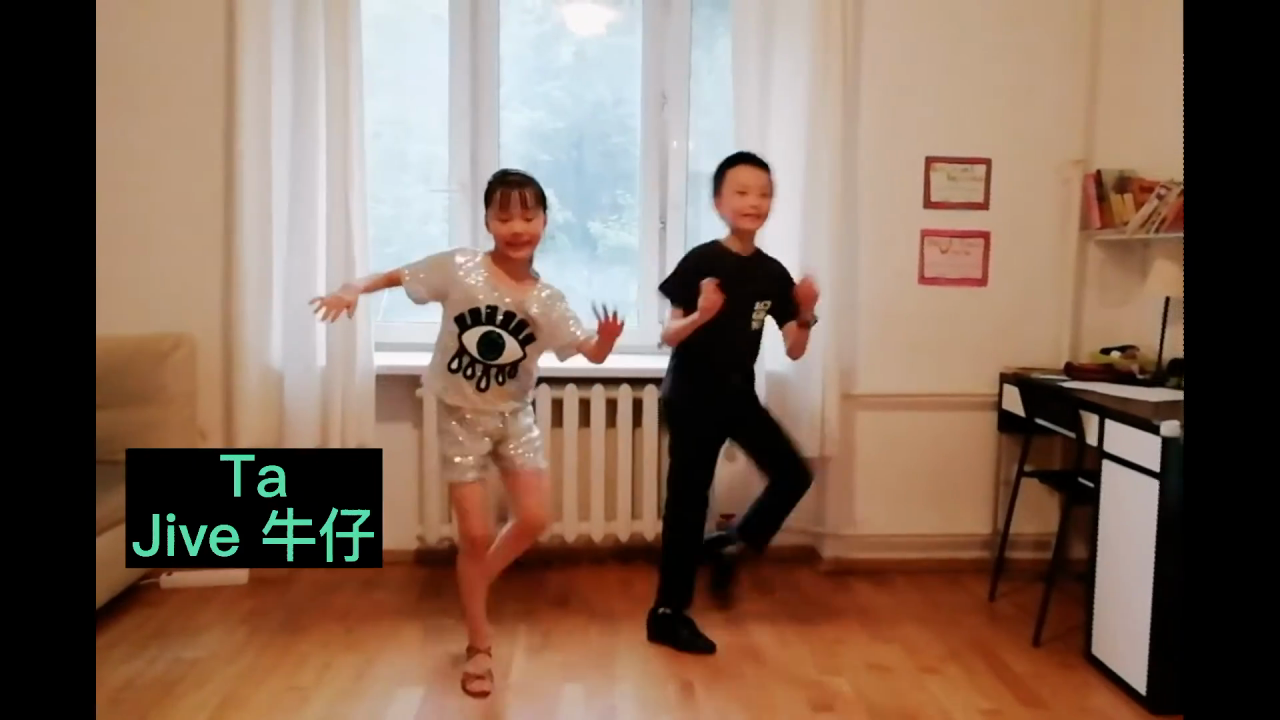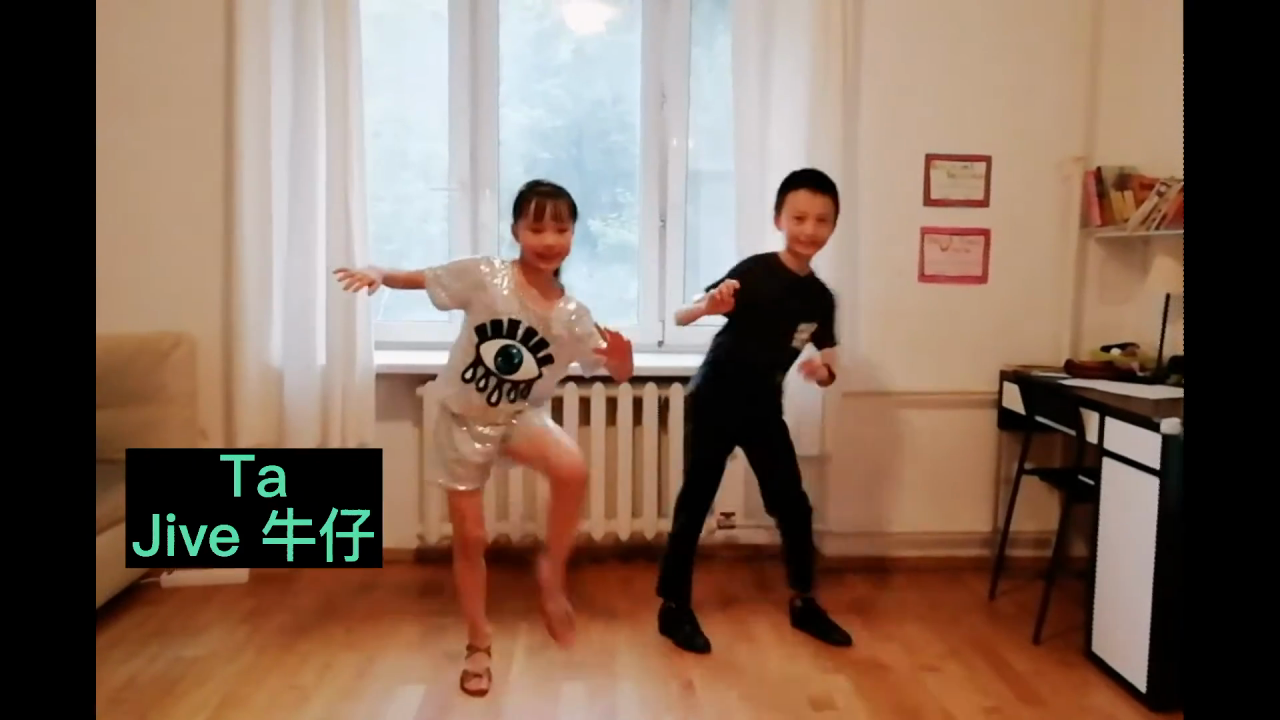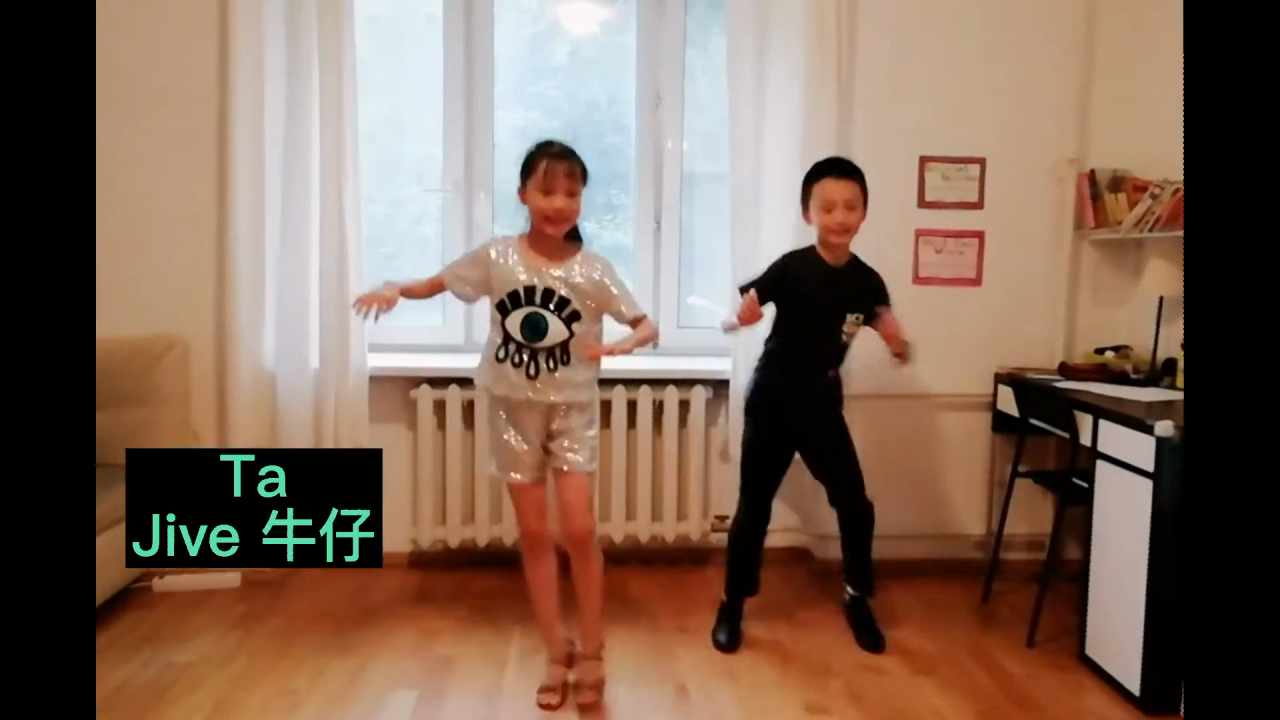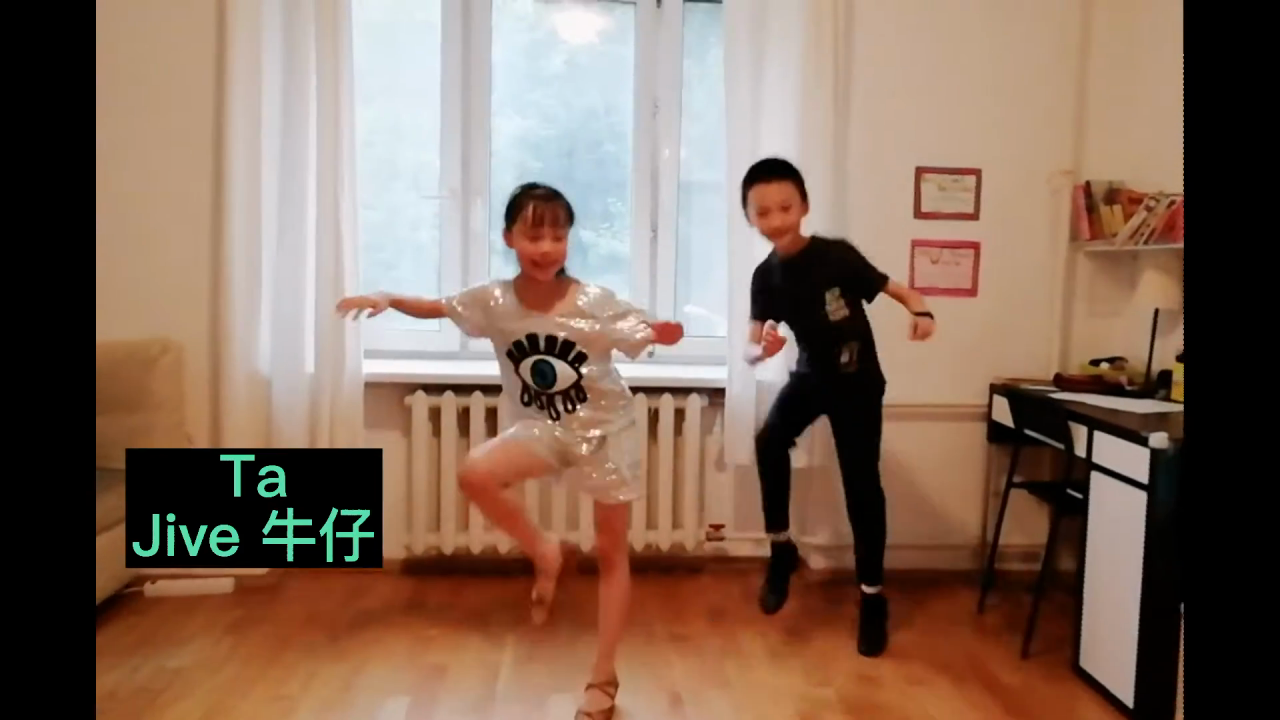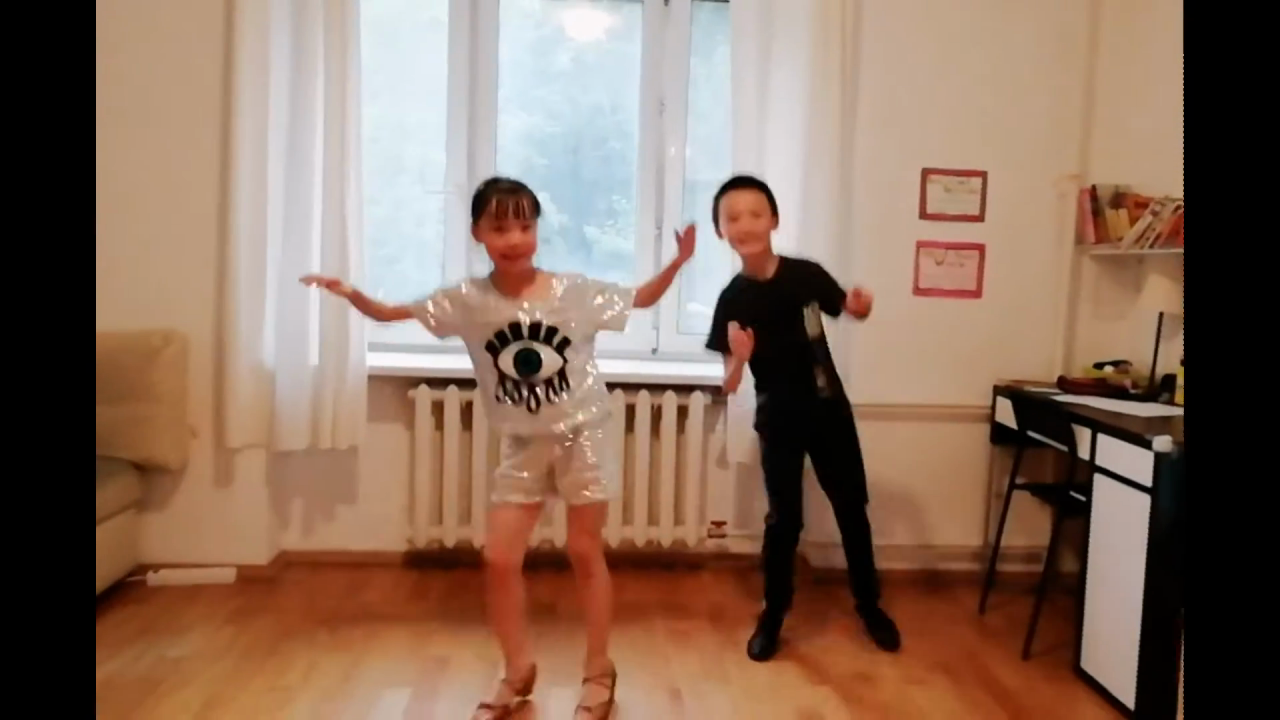
dt=0.3s
person 1, frame 1
left shoulder: (547, 299)
right shoulder: (457, 267)
left elbow: (592, 354)
right elbow: (396, 276)
left wrist: (607, 334)
right wrist: (354, 288)
left hip: (513, 413)
right hip: (459, 415)
left knee: (534, 521)
right knee: (474, 534)
left ankle: (482, 576)
right ankle: (479, 645)
person 1, frame 2
left shoulder: (573, 315)
right shoulder: (483, 276)
left elbow: (621, 373)
right elbow: (421, 278)
left wrist: (621, 349)
right wrist: (376, 274)
left hip: (522, 420)
right hip: (464, 420)
left knee: (573, 473)
right knee: (470, 539)
left ankle: (551, 574)
right ankle: (479, 646)
person 1, frame 3
left shoulder: (593, 270)
right shoulder: (495, 257)
left elbow: (643, 323)
right elbow: (435, 285)
left wrist: (617, 343)
right wrist: (394, 289)
left hip: (573, 408)
right hip: (514, 409)
left knee: (579, 530)
right knee: (534, 535)
left ankle: (591, 651)
right ankle: (559, 651)
person 1, frame 4
left shoulder: (596, 304)
right shoulder: (493, 300)
left elbow: (654, 334)
right elbow: (434, 307)
left wrist: (666, 335)
right wrist: (387, 299)
left hip: (604, 431)
right hip: (538, 431)
left knee: (611, 555)
right knee: (473, 474)
right ankle: (542, 552)
person 1, frame 5
left shoulder: (573, 289)
right shoulder: (467, 298)
left elbow: (638, 300)
right elbow: (394, 313)
left wrist: (673, 269)
right wrist: (350, 293)
left hip: (580, 431)
right hip: (521, 438)
left knee: (586, 557)
right knee: (500, 560)
left ankle: (599, 674)
right ankle: (518, 673)
person 2, frame 1
left shoulder: (774, 274)
right shoulder: (702, 261)
left elbow: (794, 350)
right elbow: (670, 337)
left wrist: (806, 313)
right wrist: (702, 315)
left hip: (737, 394)
right hip: (691, 398)
left knee: (795, 476)
right knee: (688, 502)
left ankle: (725, 548)
right ankle: (668, 612)
person 2, frame 2
left shoulder: (817, 298)
right shoulder: (753, 272)
left elbow: (827, 369)
right elbow: (679, 319)
left wrist: (822, 369)
right wrist: (710, 305)
left hip: (761, 405)
right hip: (714, 399)
left knee: (792, 506)
right knee: (695, 502)
left ankle: (804, 602)
right ankle: (673, 606)
person 2, frame 3
left shoulder: (865, 282)
right shoulder: (791, 267)
left elbow: (899, 346)
right elbow: (733, 310)
left wrist: (898, 342)
right wrist: (743, 314)
left hip: (820, 408)
right hip: (770, 400)
left knee: (856, 507)
right knee: (753, 507)
left ankle: (857, 599)
right ankle: (734, 603)
person 2, frame 4
left shoulder: (837, 256)
right shoulder: (766, 275)
left elbow: (898, 291)
right elbow: (752, 345)
left wrist: (922, 315)
right wrist: (760, 350)
left hip: (858, 382)
right hip: (811, 375)
left knee: (863, 487)
right knee: (770, 440)
left ankle: (872, 595)
right ankle: (781, 549)
person 2, frame 5
left shoulder: (807, 274)
right shoulder: (733, 301)
left elbow: (859, 308)
right elbow: (728, 384)
left wrist: (858, 306)
right wrist: (738, 360)
left hip: (829, 413)
right hip: (778, 421)
left knee: (852, 511)
right knee: (784, 519)
left ankle: (870, 602)
right ankle: (772, 614)
